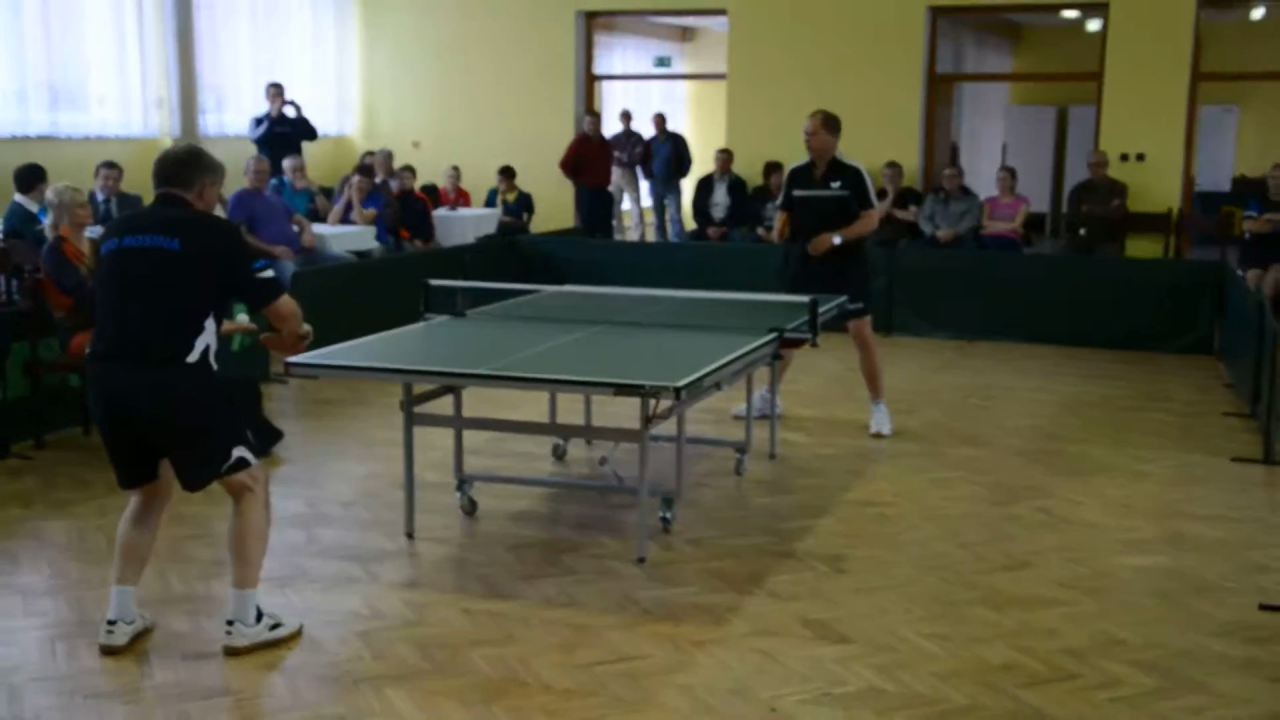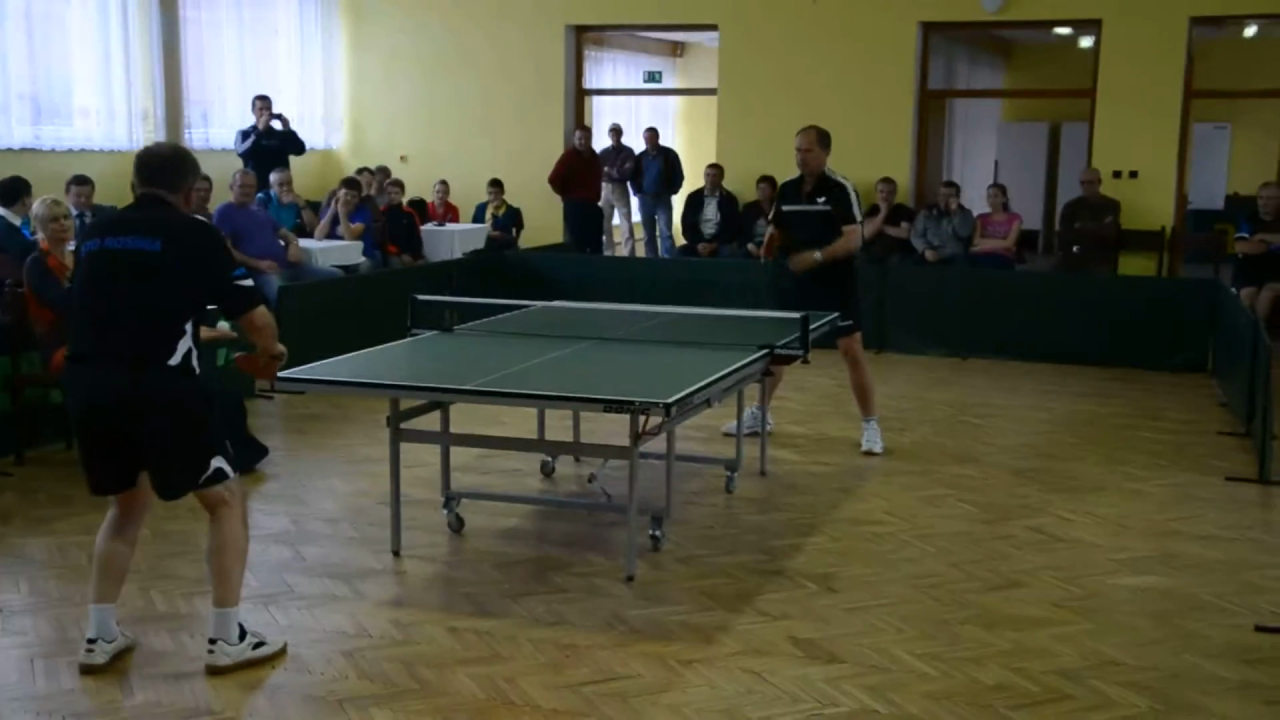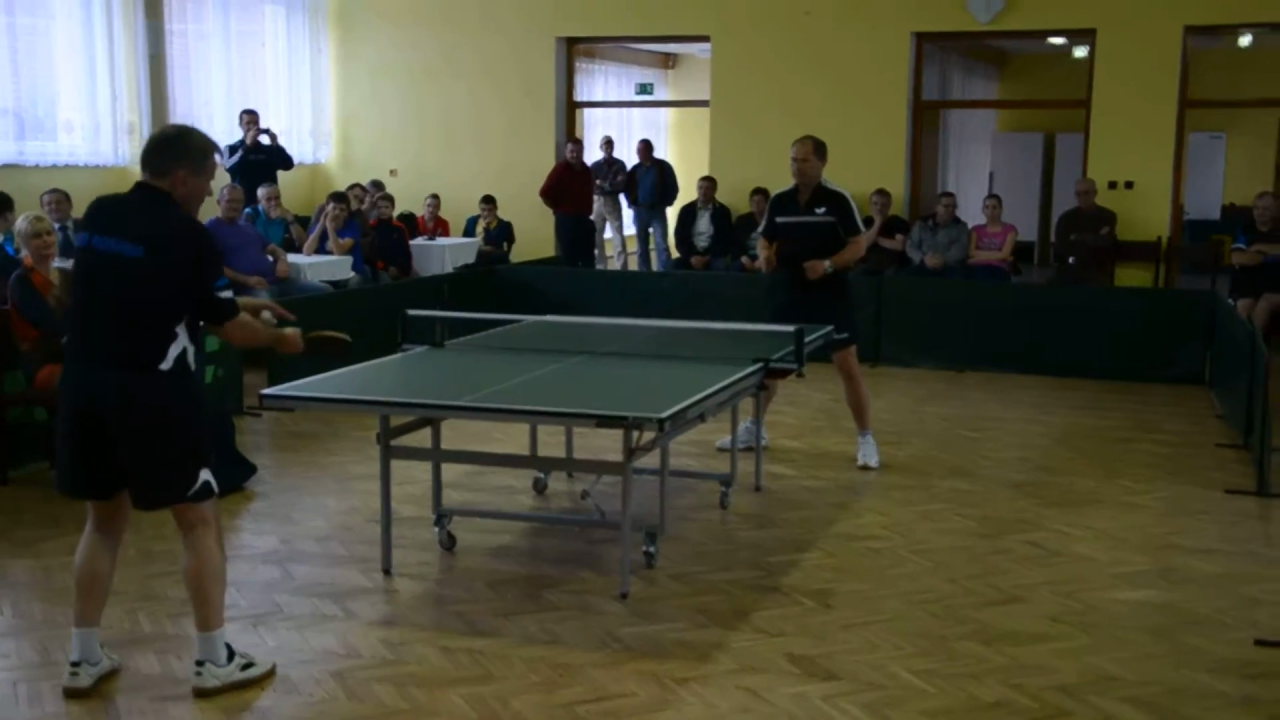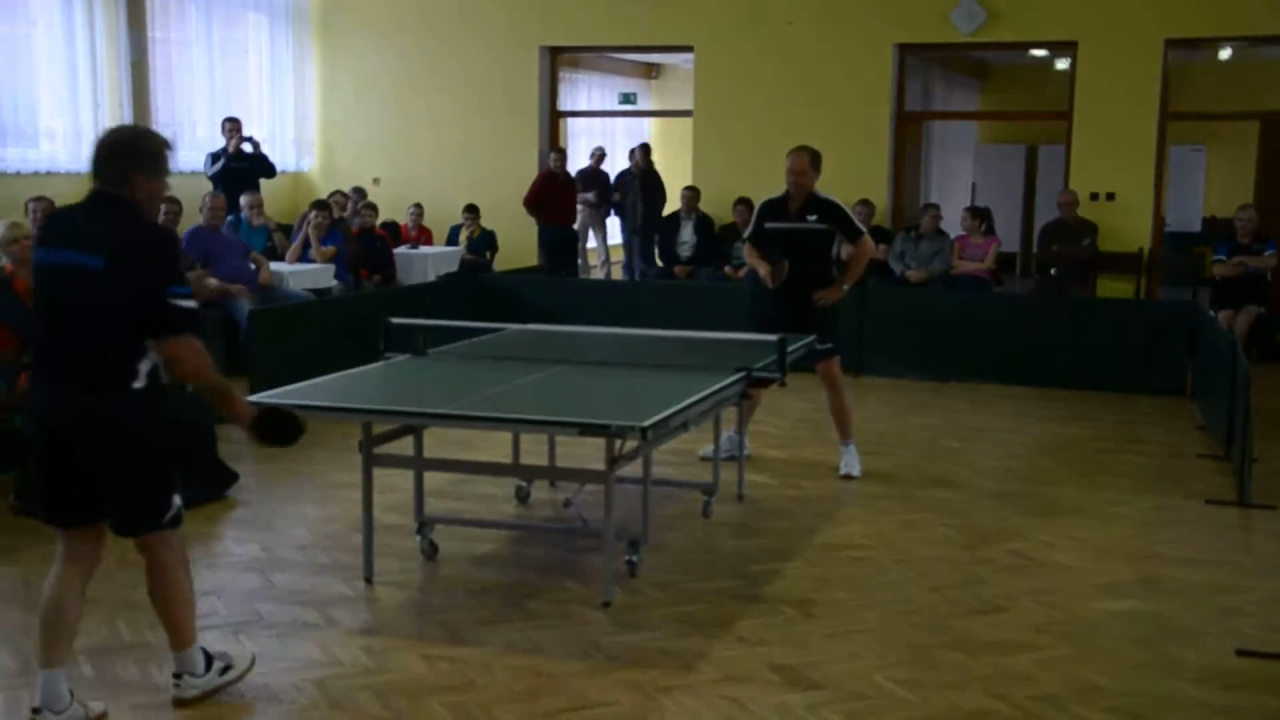
dt=1s
person 1, frame 1
left shoulder: (117, 234)
right shoulder: (213, 232)
right elbow: (283, 310)
right wrist: (293, 336)
left hip: (108, 382)
right hip: (176, 383)
left knee: (149, 491)
right knee: (250, 485)
left ankle: (119, 619)
right ankle: (244, 621)
person 1, frame 2
left shoulder: (95, 235)
right shoulder: (194, 235)
right elbow: (256, 318)
right wrist: (269, 352)
left hip: (88, 385)
right hip: (157, 386)
left knee: (127, 504)
right knee: (227, 500)
left ankle: (99, 638)
right ankle: (226, 640)
person 1, frame 3
left shoulder: (97, 216)
right shoulder: (185, 234)
right elbow: (229, 328)
left wrist: (240, 304)
right wrist: (279, 339)
left hip: (85, 384)
right hip: (150, 390)
left knee: (104, 519)
right knee: (199, 521)
left ankle: (83, 660)
right ankle: (214, 661)
person 1, frame 4
left shoulder: (54, 230)
right shoulder: (148, 241)
right elbow: (177, 347)
right wrist: (229, 399)
left hip: (53, 405)
right hip: (120, 411)
left knee: (75, 549)
right knee: (161, 542)
right ankle: (192, 668)
person 2, frame 1
left shoulder: (854, 174)
right shoulder: (795, 175)
left elbow: (870, 221)
right elbow: (784, 213)
left wrist: (835, 237)
right wrist: (780, 229)
left hip: (845, 268)
right hip: (803, 267)
left knee: (862, 336)
left ankle: (878, 408)
right ankle: (769, 397)
person 2, frame 2
left shoulder: (841, 189)
right shoulder: (787, 189)
left elbow: (853, 239)
right elbow: (776, 227)
left wrist: (816, 256)
right wrist: (770, 243)
left hip: (835, 285)
right hip: (794, 285)
left knee: (852, 352)
left ankle: (870, 426)
right ankle: (760, 414)
person 2, frame 3
left shoulder: (838, 200)
right shoulder: (779, 201)
left elbow: (858, 245)
right elbow: (765, 240)
left wrist: (828, 265)
right wrist: (765, 256)
left hip: (830, 297)
right hip: (788, 296)
left knee: (847, 367)
left ankle: (866, 439)
right ankle: (754, 428)
person 2, frame 4
left shoulder: (831, 210)
right shoulder: (767, 208)
left elbow: (865, 247)
right elbow: (750, 248)
left wrist: (842, 286)
right wrist: (761, 267)
left hip: (815, 306)
right hip: (773, 304)
left knee: (831, 376)
left ankle: (848, 449)
right ankle: (737, 438)
